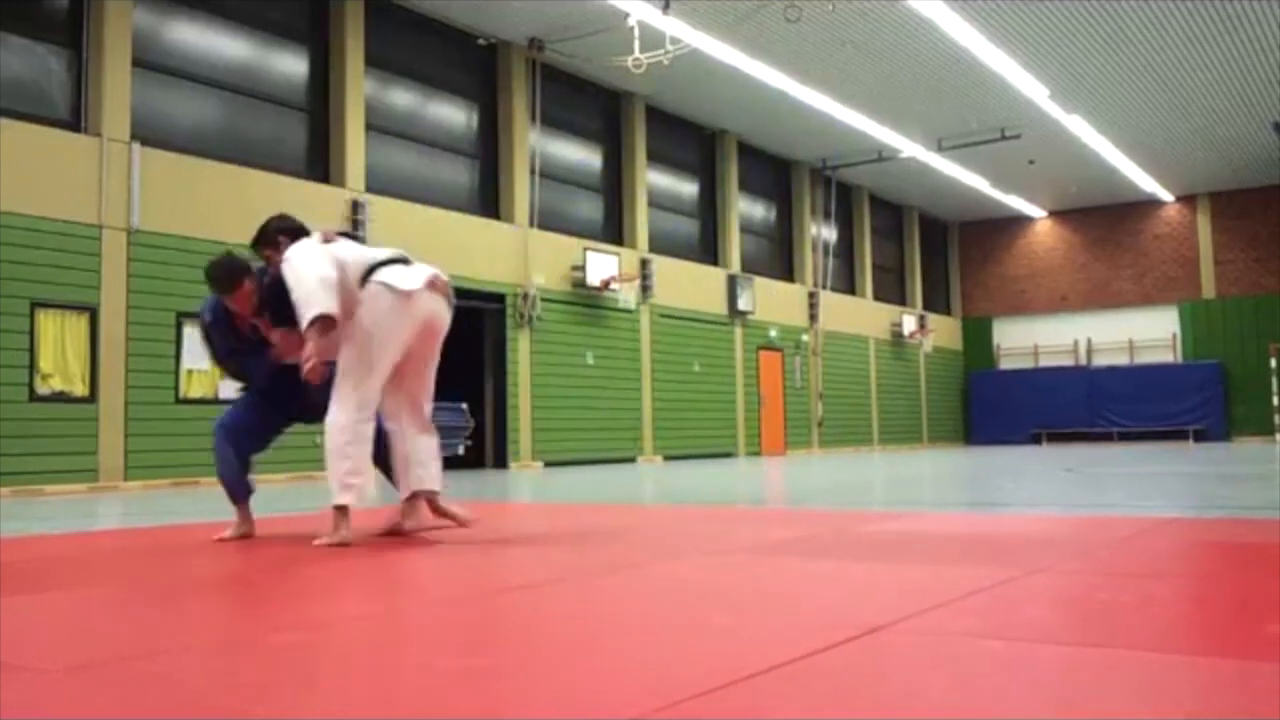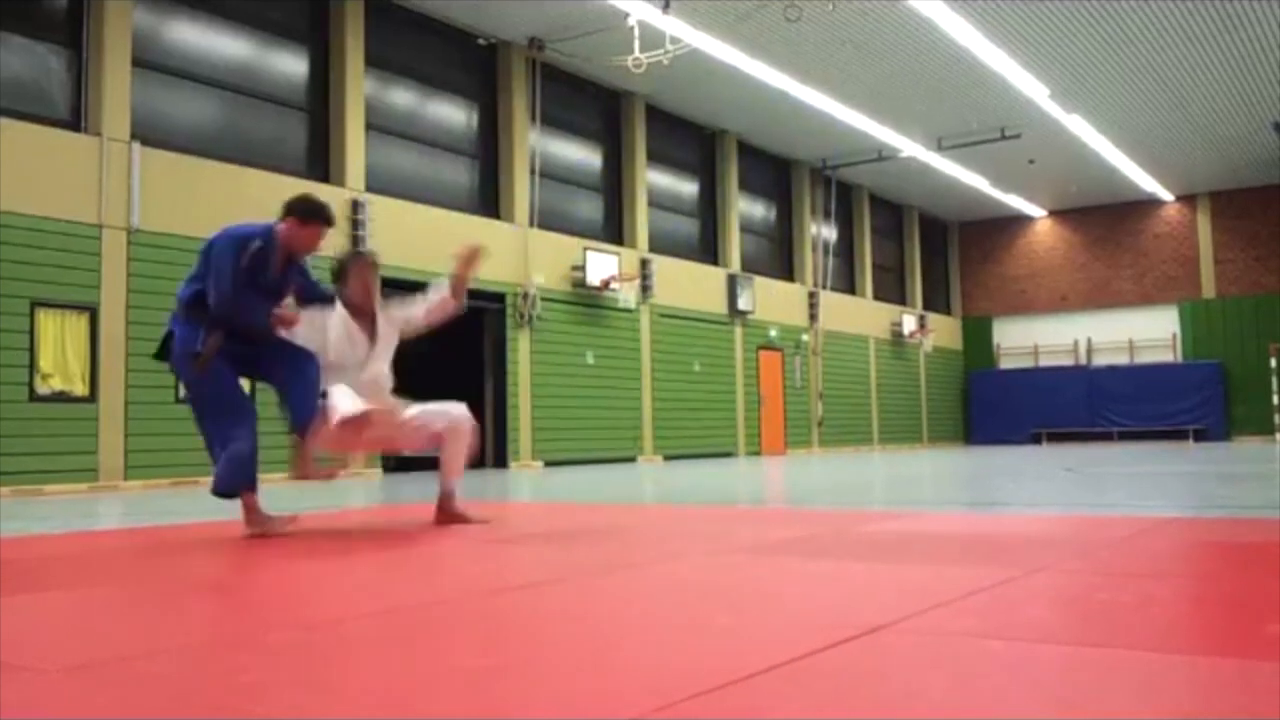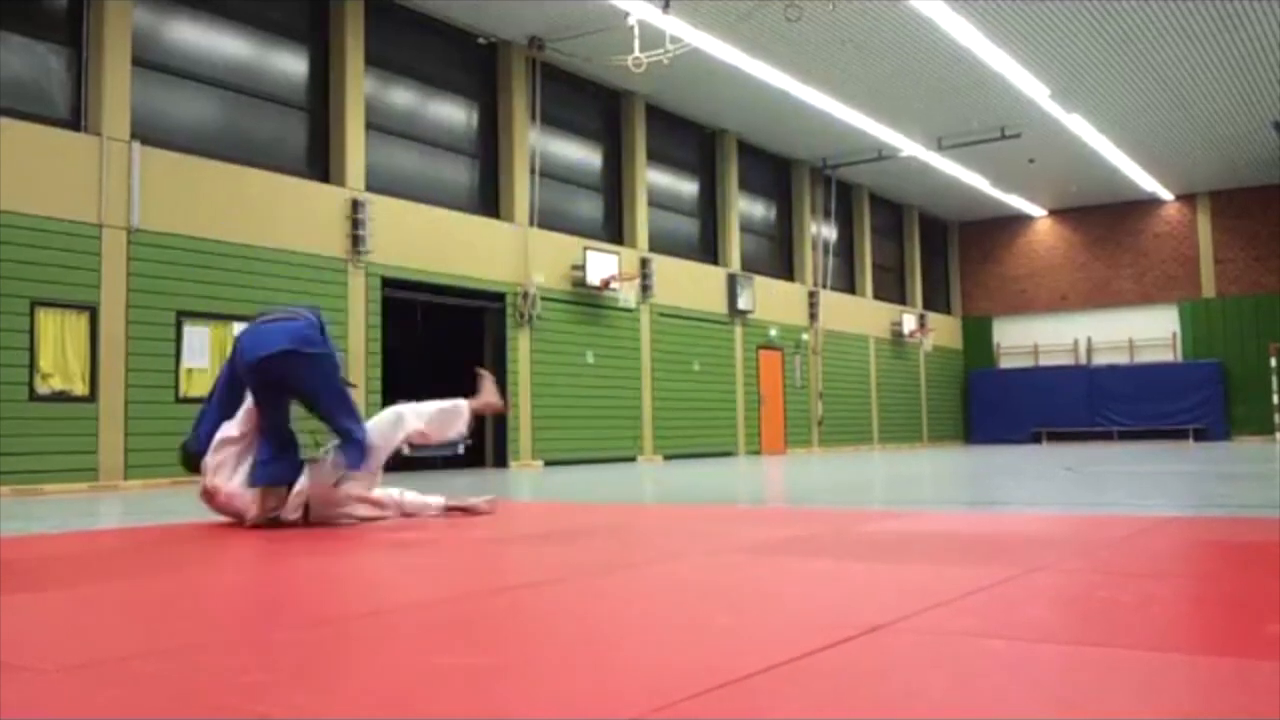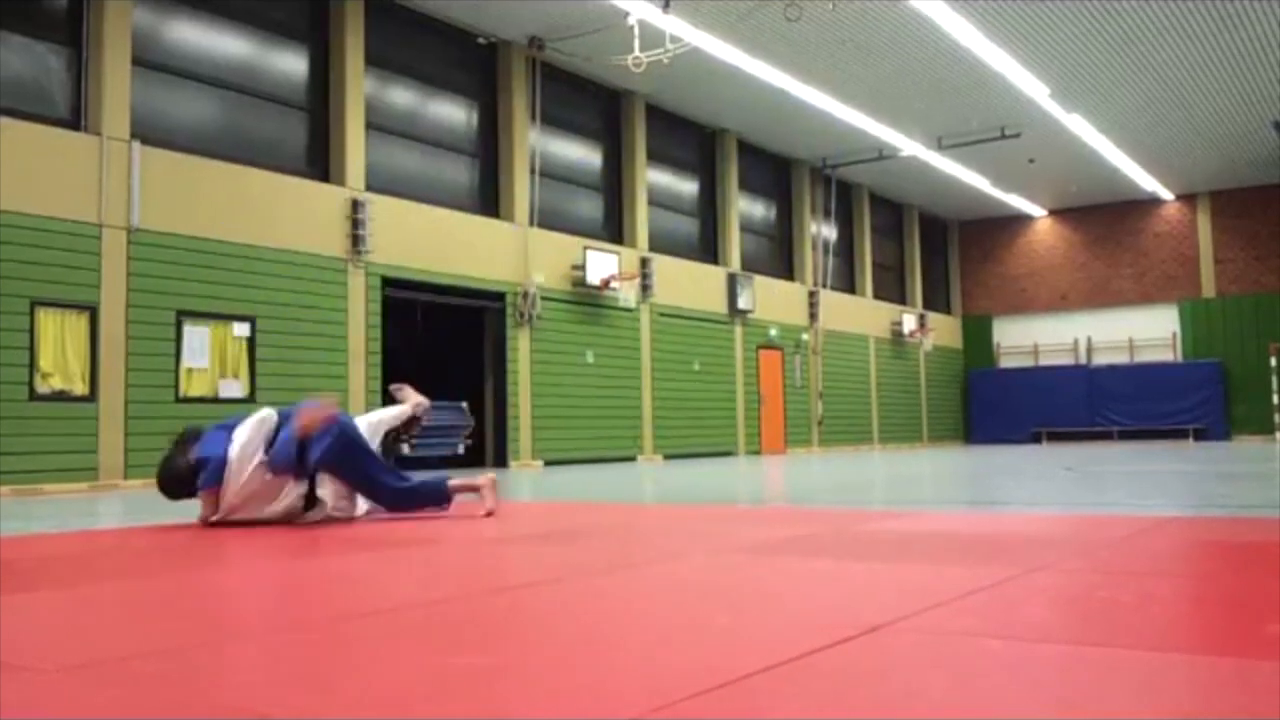
dt=0.4s
person 1, frame 1
right shoulder: (212, 318)
right elbow: (240, 369)
right wrist: (273, 354)
right hip: (270, 381)
right knee: (228, 434)
right ankle: (244, 519)
person 1, frame 2
left shoulder: (289, 256)
right shoulder: (243, 241)
left elbow: (309, 292)
right elbow: (225, 303)
right wrist: (272, 318)
left hip: (233, 333)
right hip: (198, 338)
left knee: (303, 363)
right knee: (235, 417)
left ankle: (302, 451)
right ankle: (253, 513)
person 1, frame 3
left shoulder: (245, 337)
right shoulder: (310, 320)
left elbow: (220, 404)
right elbow: (331, 367)
left wrist: (199, 453)
left hip: (252, 353)
right hip: (301, 353)
left knee: (277, 439)
right knee: (347, 423)
left ankle: (263, 504)
person 1, frame 4
left shoulder: (211, 439)
right shoulder: (223, 439)
left elbow: (213, 457)
left wrist: (209, 507)
left hip: (328, 433)
right hip: (335, 430)
right knee: (393, 491)
right ankle: (476, 485)
person 2, frame 1
left shoulder: (300, 255)
left elbow: (317, 280)
right elbow: (334, 344)
left wrist: (315, 339)
left hip: (393, 295)
left knee: (351, 409)
right knee: (406, 411)
left ankle: (344, 520)
right ankle: (418, 502)
person 2, frame 2
left shoulder: (387, 316)
right shoulder: (319, 320)
left elbow: (435, 307)
left wrist: (460, 276)
left hip: (384, 416)
right hip: (339, 422)
left knee: (457, 421)
left ankle: (447, 502)
person 2, frame 3
left shoulder: (215, 491)
right shoulder: (221, 452)
left hip: (306, 509)
left knee: (383, 497)
left ankle: (456, 505)
right ankle: (477, 404)
person 2, frame 4
left shoulder: (216, 511)
right shoulder: (236, 466)
right elbow: (266, 418)
left hip: (315, 508)
right hip: (324, 484)
right knee: (359, 429)
right ankle: (411, 405)
